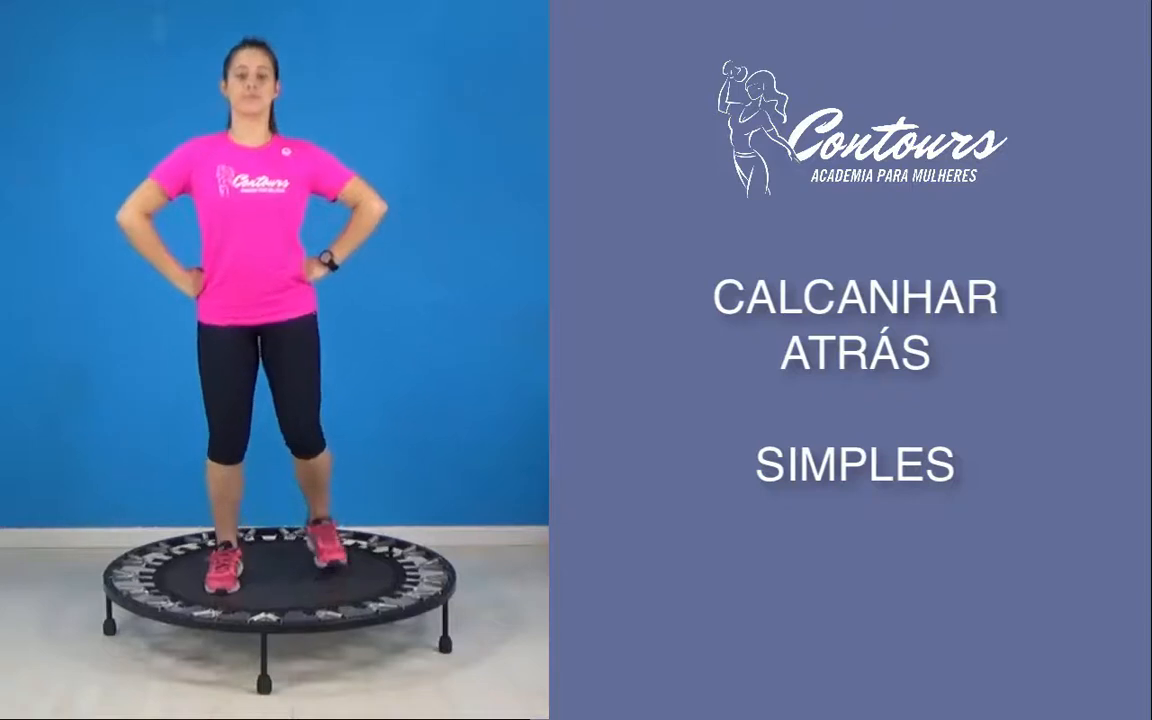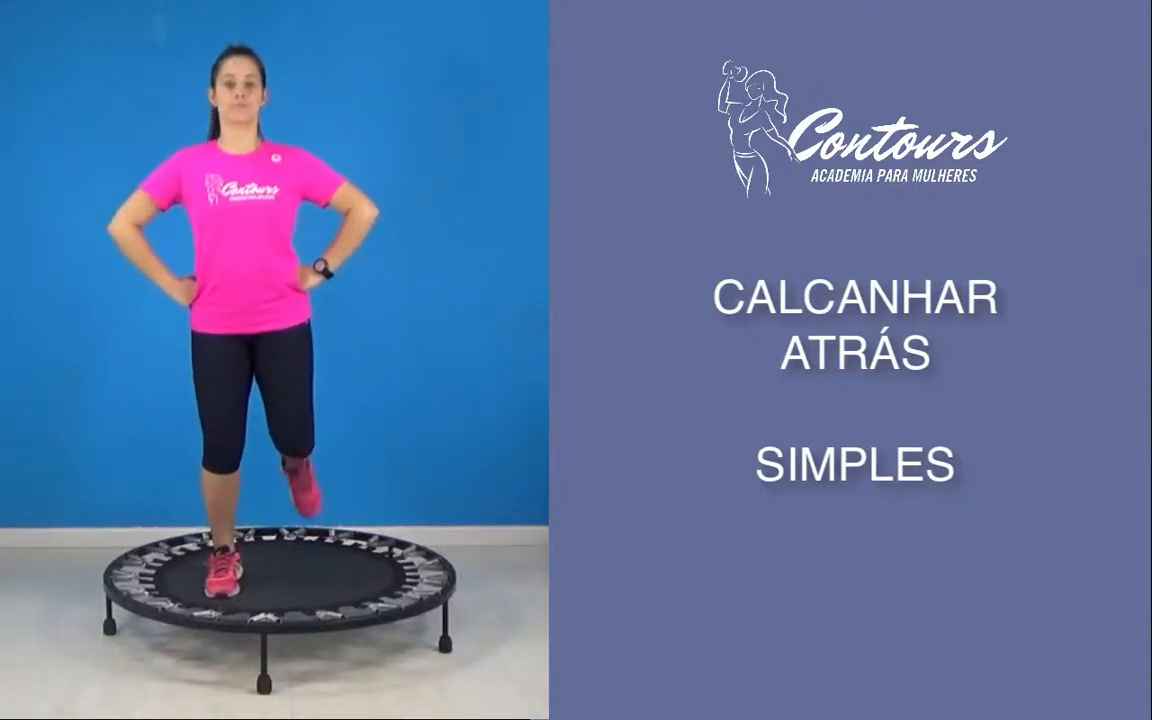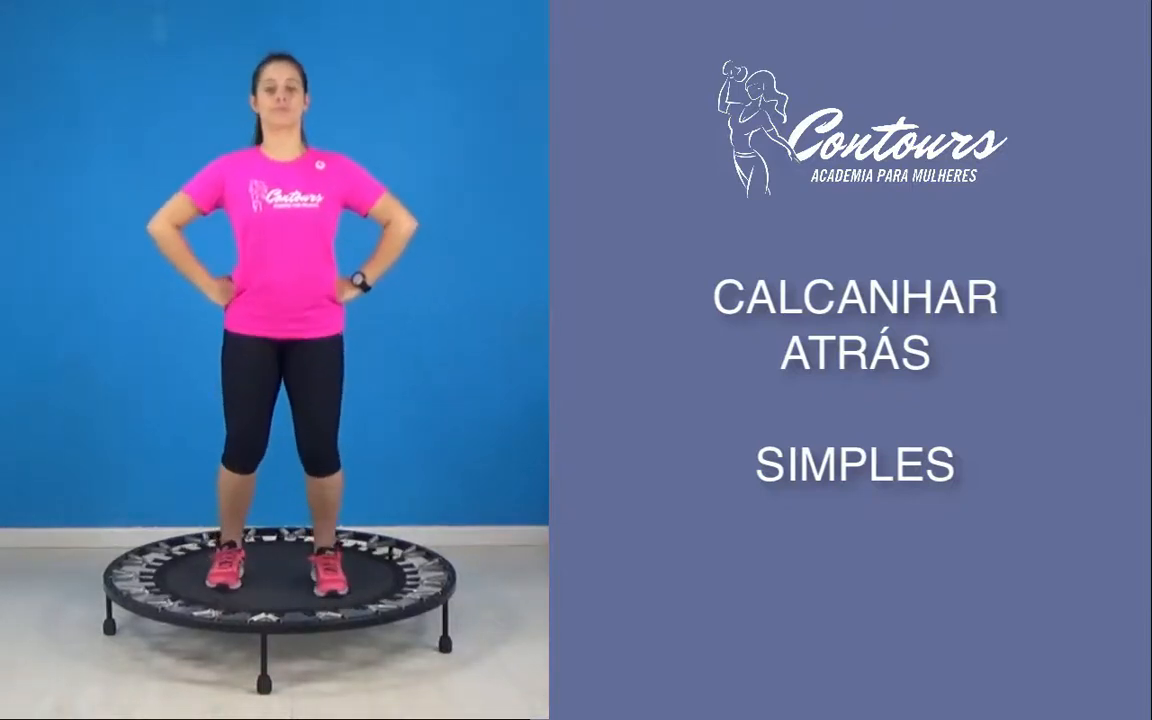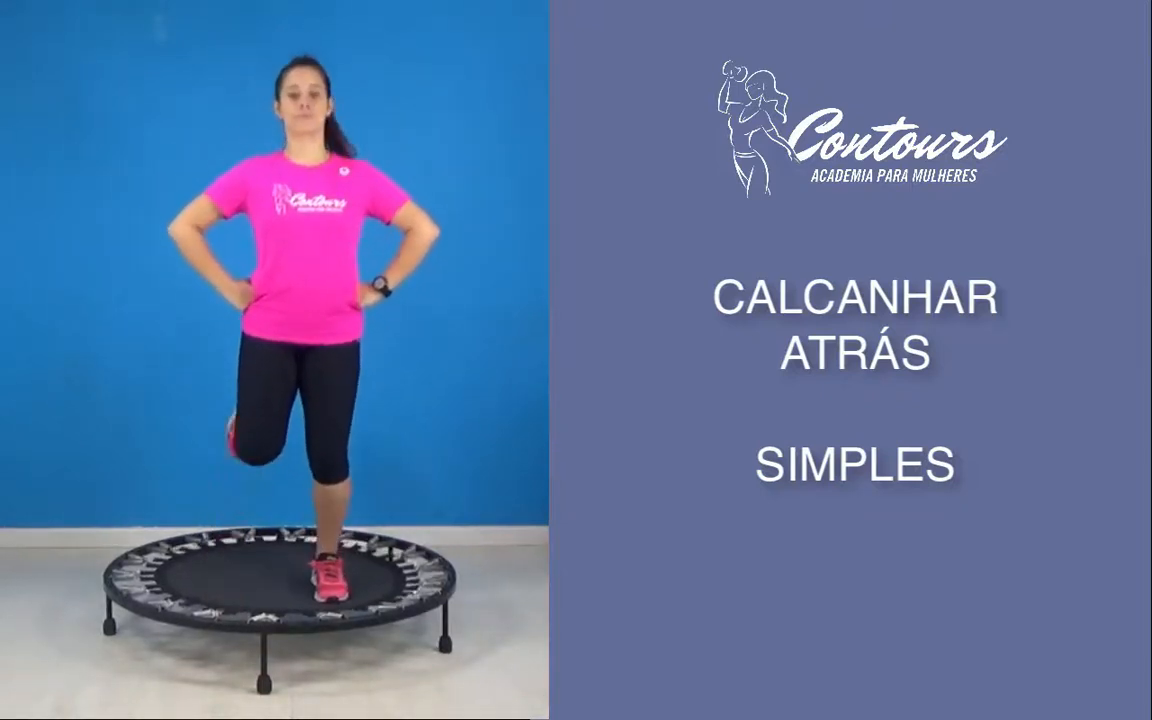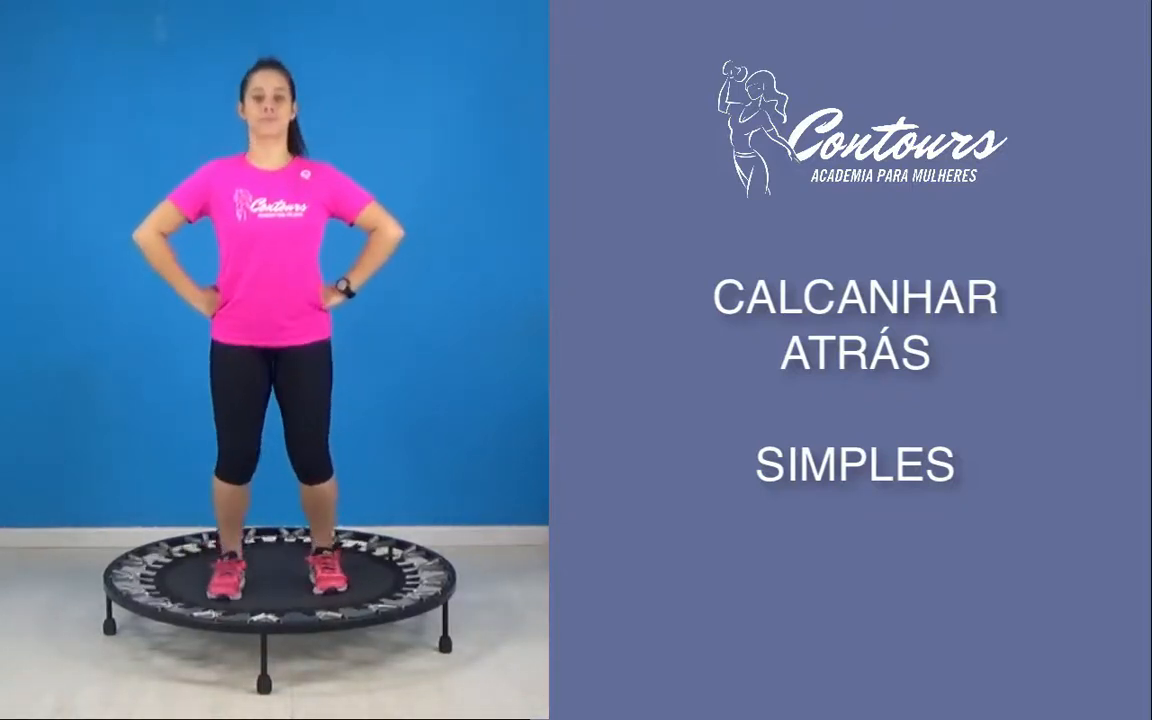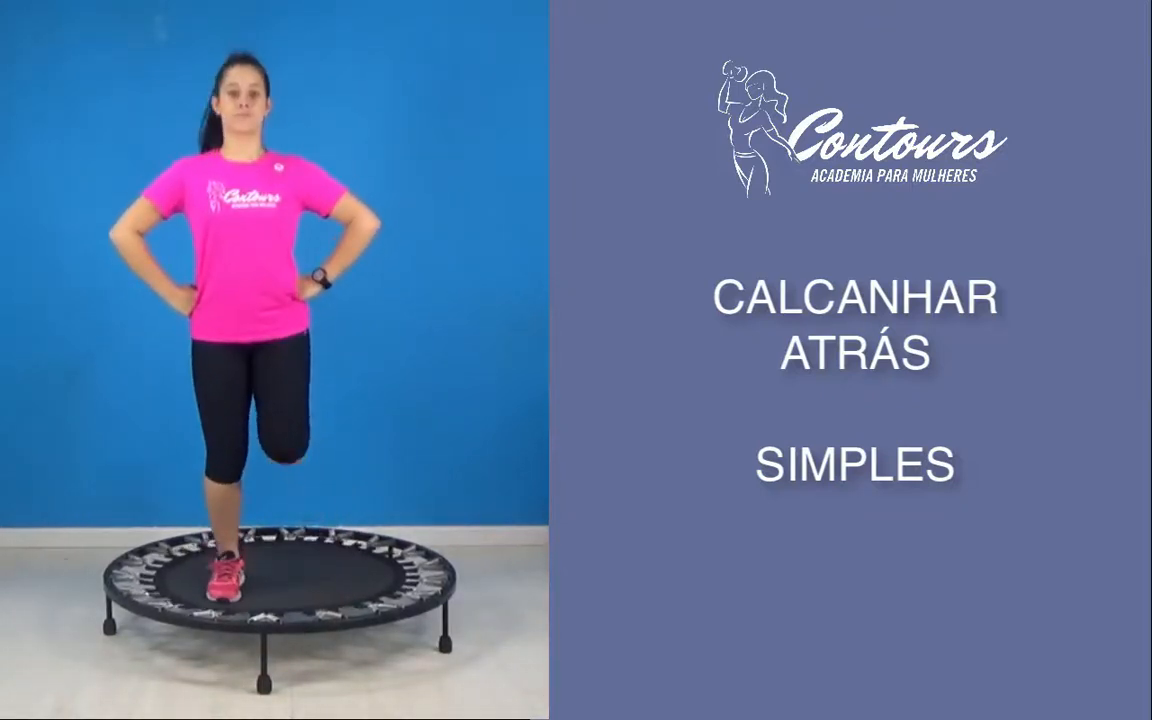
dt=0.4s
person 1, frame 1
left shoulder: (304, 157)
right shoulder: (197, 155)
left elbow: (372, 205)
right elbow: (131, 215)
left wrist: (327, 262)
right wrist: (180, 276)
left hip: (291, 316)
right hip: (221, 320)
left knee: (303, 432)
right knee: (226, 438)
left ankle: (321, 524)
right ankle: (226, 549)
person 1, frame 2
left shoulder: (293, 164)
right shoulder: (187, 164)
left elbow: (363, 211)
right elbow: (123, 226)
left wrist: (322, 270)
right wrist: (174, 285)
left hip: (285, 325)
right hip: (215, 330)
left knee: (294, 437)
right knee: (221, 447)
left ankle: (296, 468)
right ankle: (224, 553)
person 1, frame 3
left shoulder: (337, 171)
right shoulder: (229, 169)
left elbow: (402, 224)
right elbow: (162, 226)
left wrist: (359, 282)
right wrist: (211, 286)
left hip: (318, 333)
right hip: (249, 333)
left knee: (320, 450)
right knee: (243, 447)
left ankle: (327, 550)
right ankle: (229, 549)
person 1, frame 4
left shoulder: (359, 177)
right shoulder: (252, 174)
left elbow: (424, 231)
right elbow: (183, 228)
left wrist: (379, 287)
right wrist: (229, 287)
left hip: (336, 339)
right hip: (267, 335)
left knee: (329, 458)
right knee: (259, 446)
left ankle: (328, 558)
right ankle: (247, 419)
person 1, frame 5
left shoulder: (322, 180)
right shoulder: (214, 177)
left elbow: (389, 232)
right elbow: (149, 235)
left wrist: (343, 288)
right wrist: (197, 295)
left hip: (306, 341)
right hip: (235, 342)
left knee: (311, 457)
right knee: (236, 458)
left ankle: (324, 553)
right ankle: (229, 556)
person 1, frame 6
left shoulder: (295, 173)
right shoulder: (189, 173)
left elbow: (365, 222)
right elbow: (125, 233)
left wrist: (320, 279)
right wrist: (173, 293)
left hip: (284, 333)
right hip: (215, 336)
left knee: (285, 445)
right knee: (225, 455)
left ankle: (282, 426)
right ankle: (227, 558)
